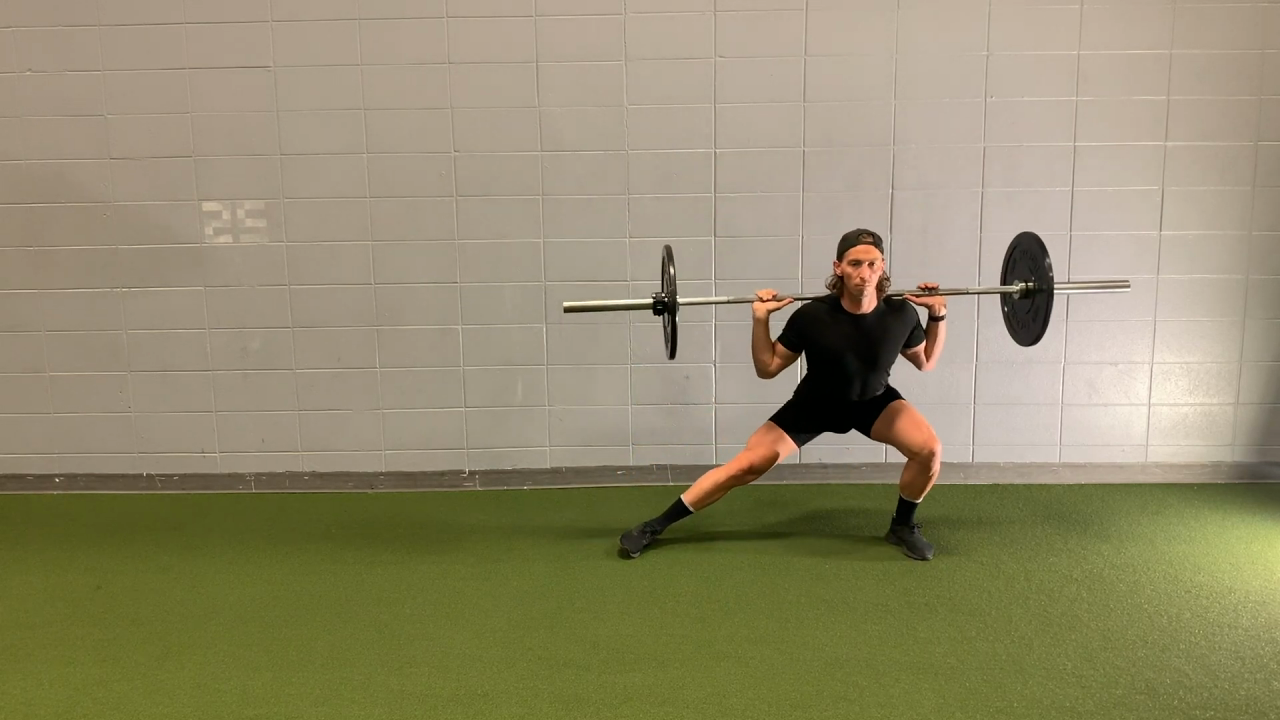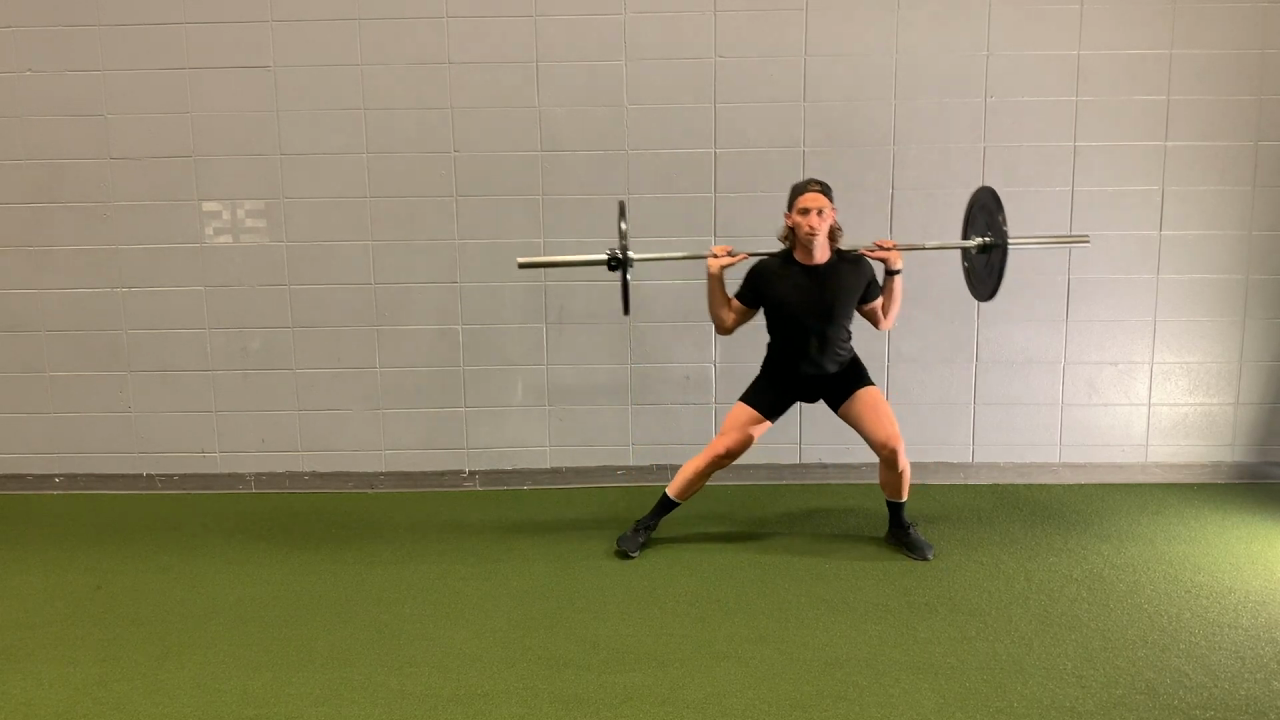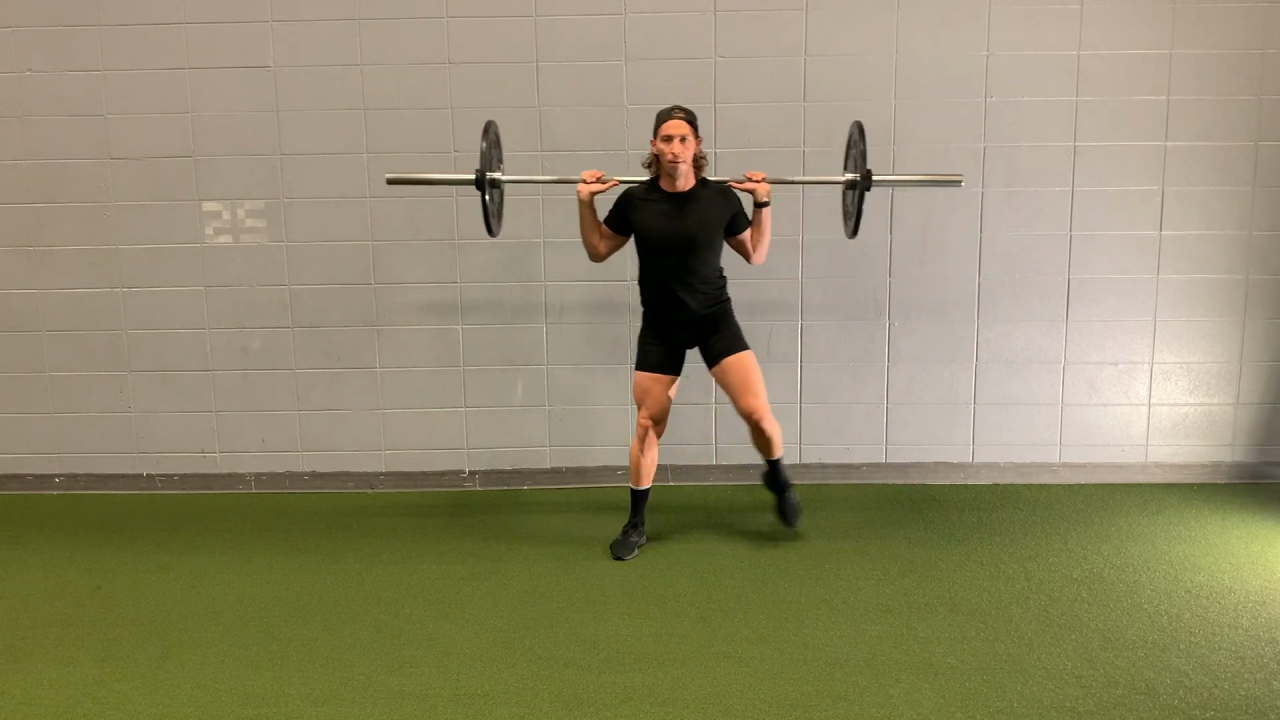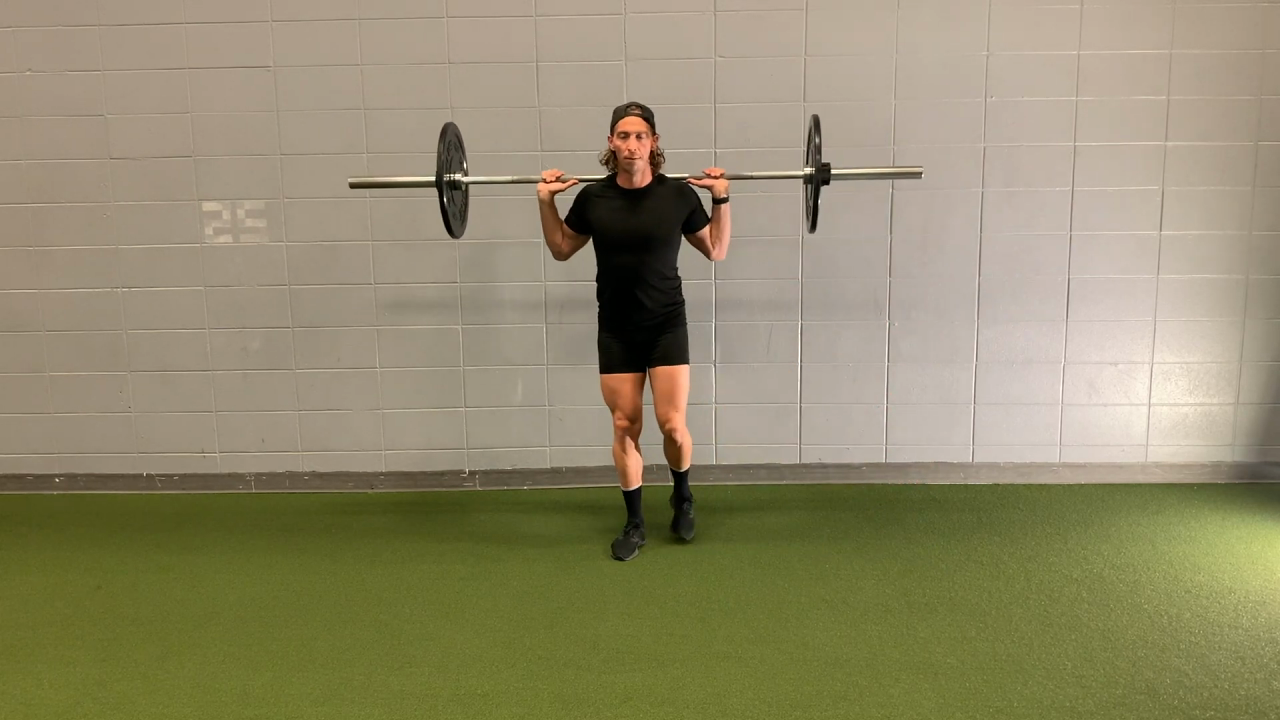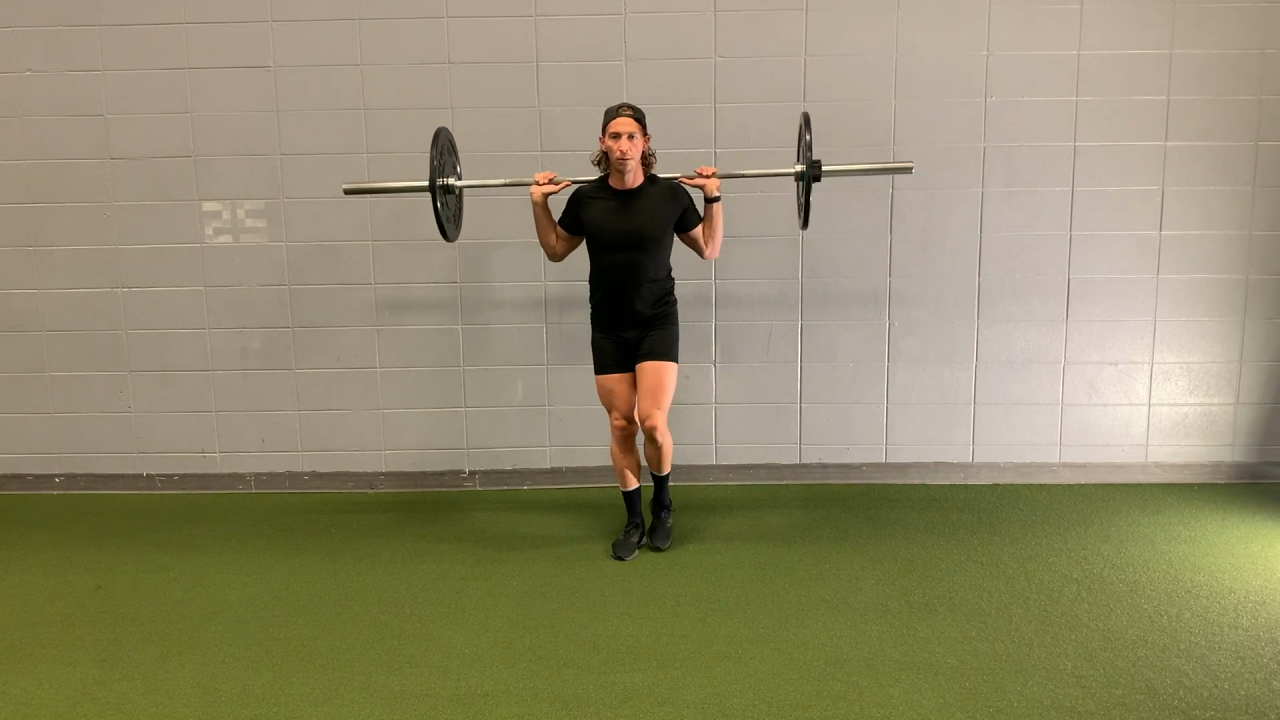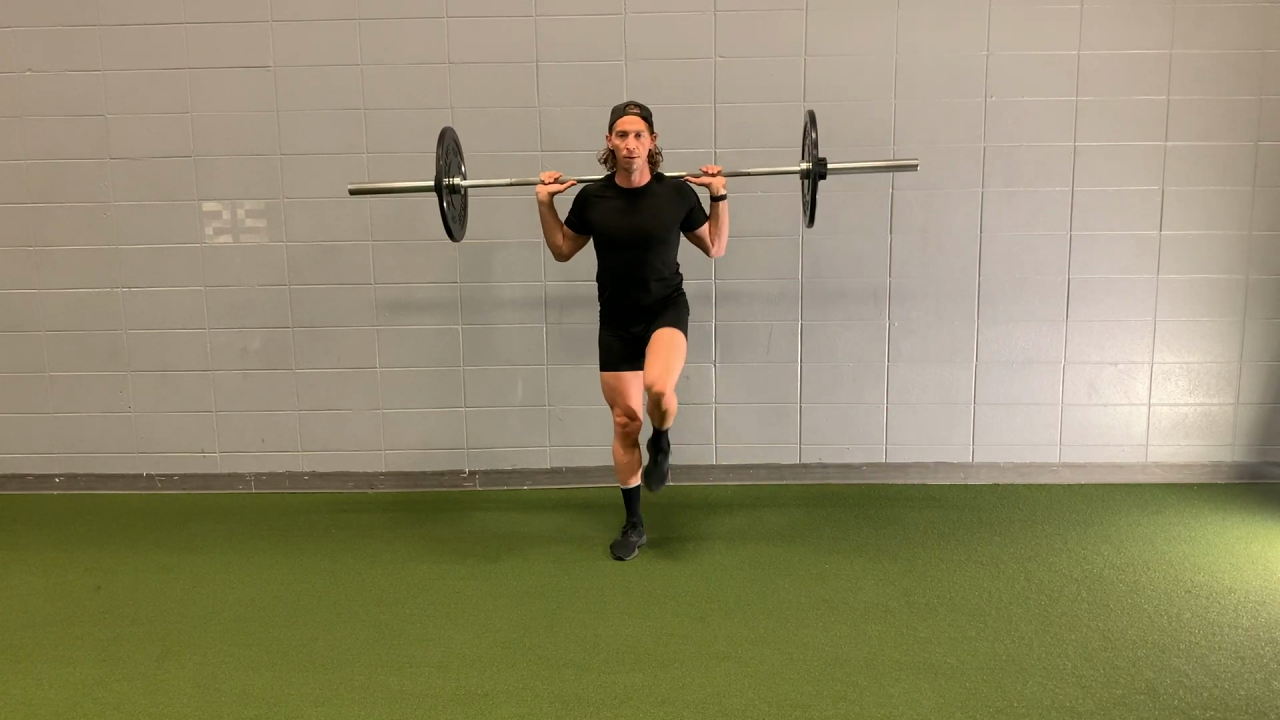
dt=0.5s
person 1, frame 1
left shoulder: (900, 315)
right shoulder: (812, 316)
left elbow: (925, 362)
right elbow: (767, 368)
left wrist: (938, 316)
right wrist: (760, 319)
left hip: (873, 401)
right hip: (812, 405)
left knee: (928, 449)
right knee: (746, 466)
left ankle: (902, 526)
right ankle: (654, 526)
person 1, frame 2
left shoulder: (855, 267)
right shoulder: (767, 272)
left elbow: (883, 320)
right elbow: (725, 324)
left wrist: (893, 270)
right wrist: (715, 277)
left hip: (841, 371)
right hip: (780, 375)
left knee: (892, 446)
right knee: (721, 450)
left ankle: (899, 527)
right ankle: (647, 523)
person 1, frame 3
left shoulder: (721, 198)
right shoulder: (635, 199)
left elbow: (755, 253)
right elbow: (598, 251)
left wrist: (762, 203)
right wrist: (585, 203)
left hip: (714, 320)
right hip: (659, 326)
left knee: (756, 411)
right knee: (649, 424)
left ankle: (779, 481)
right ankle: (635, 523)
person 1, frame 4
left shoulder: (679, 195)
right shoulder: (592, 198)
left elbow: (715, 251)
right elbow: (561, 249)
left wrist: (720, 199)
right wrist: (545, 201)
left hip: (666, 322)
right hip: (615, 328)
left knee: (672, 424)
right knee: (625, 426)
left ankle: (682, 494)
right ankle: (634, 523)
person 1, frame 5
left shoulder: (671, 195)
right shoulder: (584, 199)
left elbow: (709, 249)
right elbow: (556, 251)
left wrist: (713, 198)
right wrist: (539, 204)
left hip: (657, 322)
right hip: (608, 327)
left knee: (653, 423)
right knee: (622, 426)
left ankle: (663, 503)
right ankle: (633, 522)
person 1, frame 6
left shoulder: (677, 193)
right shoulder: (592, 197)
left elbow: (714, 247)
right elbow: (563, 249)
left wrist: (719, 195)
right wrist: (544, 203)
left hip: (666, 310)
right hip: (616, 322)
left knee: (659, 386)
right knee: (624, 422)
left ankle: (660, 442)
right ankle: (633, 524)
